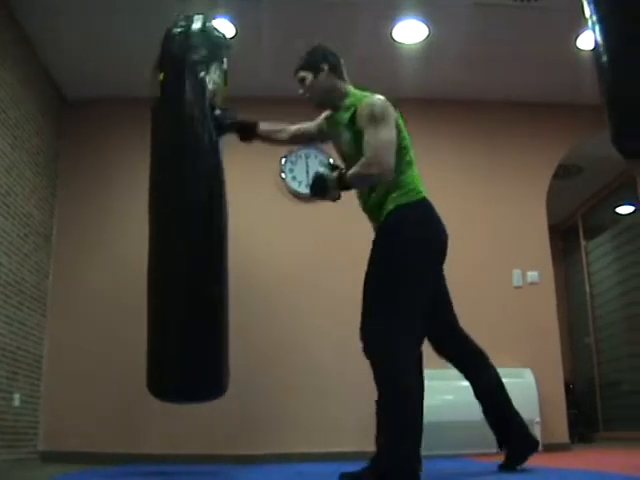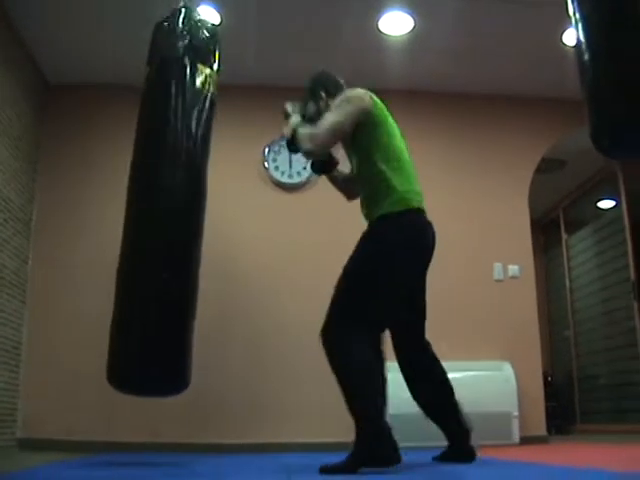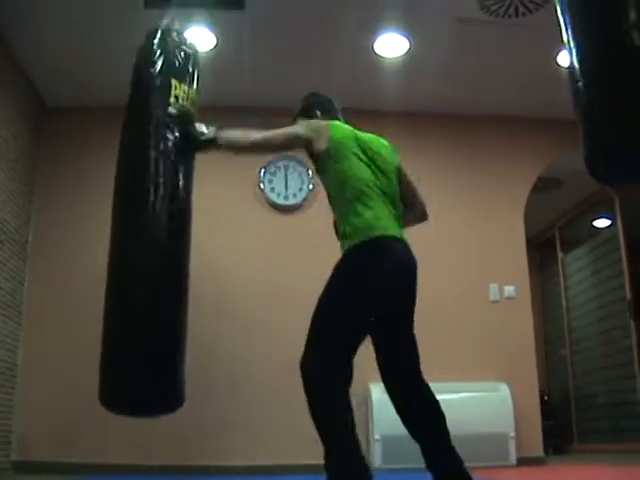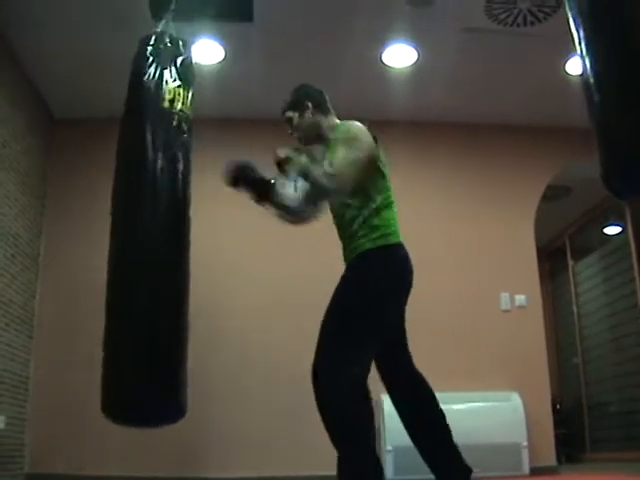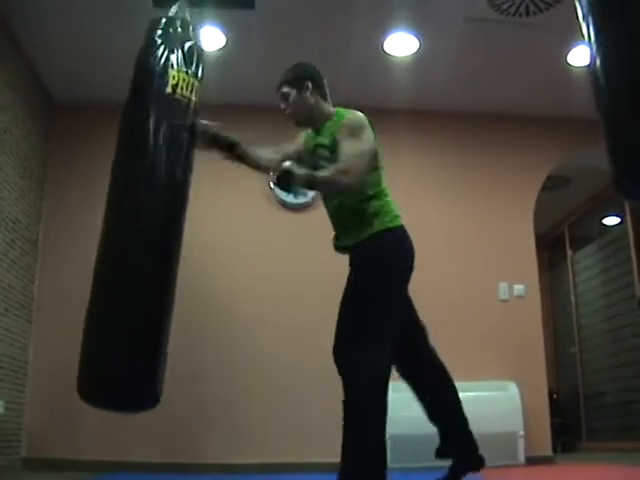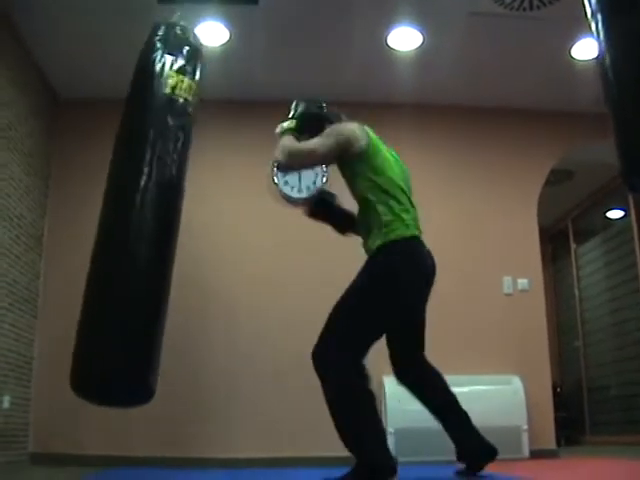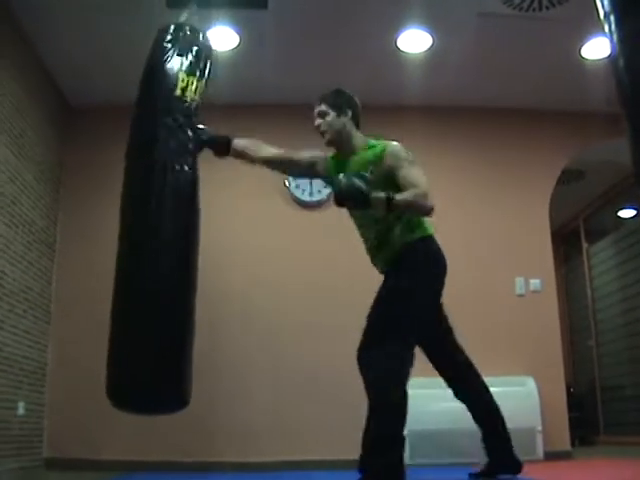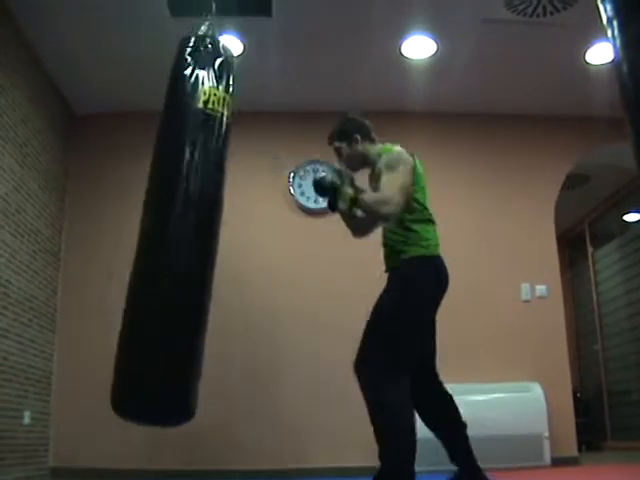
dt=0.3s
person 1, frame 1
left shoulder: (372, 105)
right shoulder: (334, 118)
left elbow: (380, 168)
right elbow: (290, 134)
left wrist: (338, 180)
right wrist: (248, 128)
left hip: (408, 223)
right hip: (410, 227)
left knee: (389, 337)
right knee: (445, 333)
right ankle: (514, 434)
person 1, frame 2
left shoulder: (355, 98)
right shoulder: (367, 119)
left elbow: (308, 139)
right elbow: (357, 188)
left wrist: (295, 121)
right wrist: (326, 165)
left hip: (396, 228)
right hip: (415, 230)
left knee: (345, 333)
right knee: (410, 340)
left ankle: (374, 444)
right ankle: (458, 439)
person 1, frame 3
left shoulder: (318, 132)
right shoulder: (384, 147)
left elbow: (253, 141)
right elbow: (418, 211)
left wrist: (210, 135)
left hip: (367, 257)
right hip: (399, 258)
left knee: (321, 367)
right knee: (403, 371)
person 1, frame 4
left shoulder: (352, 133)
right shoulder: (324, 152)
left elbow: (330, 183)
right elbow: (300, 211)
left wrist: (295, 166)
right wrist: (265, 186)
left hip: (377, 265)
right hip: (385, 264)
left knee: (335, 373)
right knee: (399, 373)
person 1, frame 5
left shoulder: (351, 122)
right shoulder: (313, 140)
left elbow: (350, 178)
right elbow: (270, 161)
left wrist: (301, 176)
right wrist: (224, 142)
left hip: (380, 247)
right hip: (377, 249)
left knee: (355, 356)
right knee: (412, 352)
person 1, frame 6
left shoulder: (348, 133)
right shoulder: (383, 155)
left elbow: (286, 158)
left wrist: (287, 129)
right wrist: (333, 211)
left hip: (394, 261)
right hip: (414, 260)
left knee: (333, 356)
right knee: (410, 365)
right ankle: (473, 447)
person 1, frame 7
left shoulder: (389, 152)
right shoulder: (329, 162)
left elbow: (425, 202)
right elbow: (273, 156)
left wrist: (378, 199)
right wrist: (223, 143)
left hip: (420, 260)
right hip: (401, 267)
left knee: (379, 357)
right knee: (449, 360)
person 1, frame 8
left shoulder: (395, 156)
right shoulder: (385, 170)
left elbow: (388, 209)
right elbow: (359, 229)
left wrist: (350, 190)
right wrist: (340, 199)
left hip: (416, 271)
right hip: (424, 273)
left knee: (373, 368)
right knee: (418, 375)
